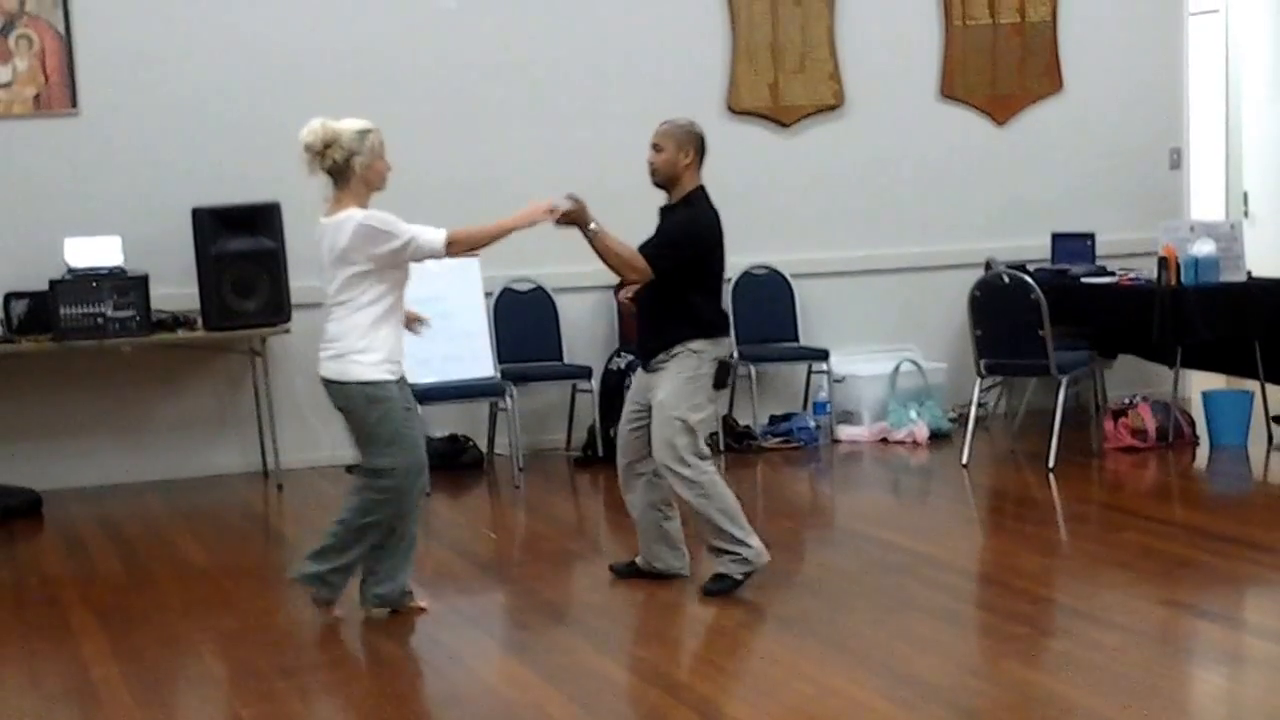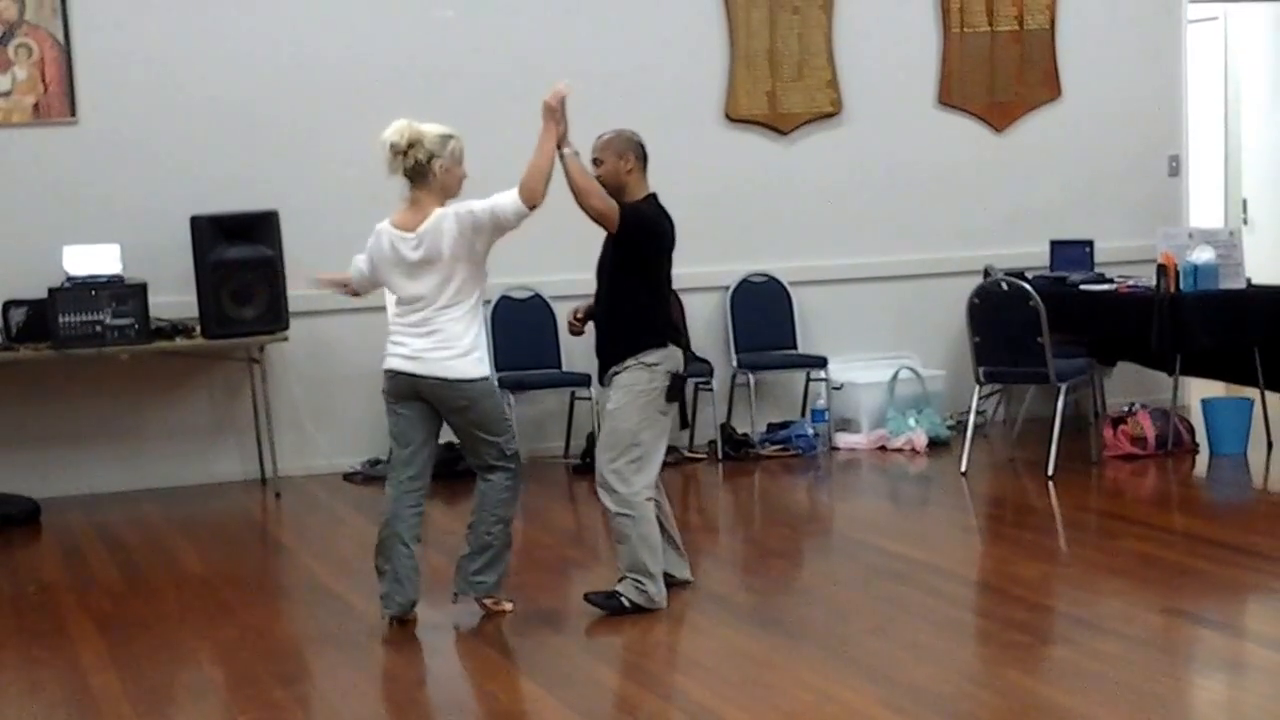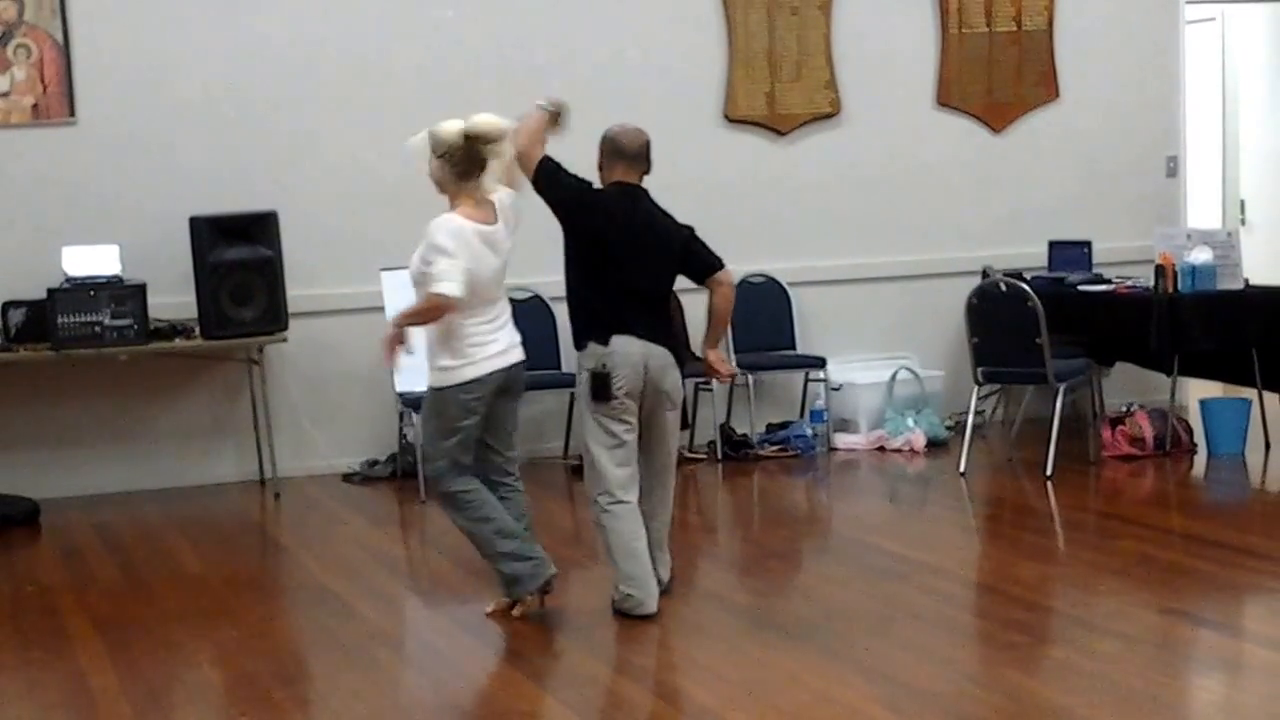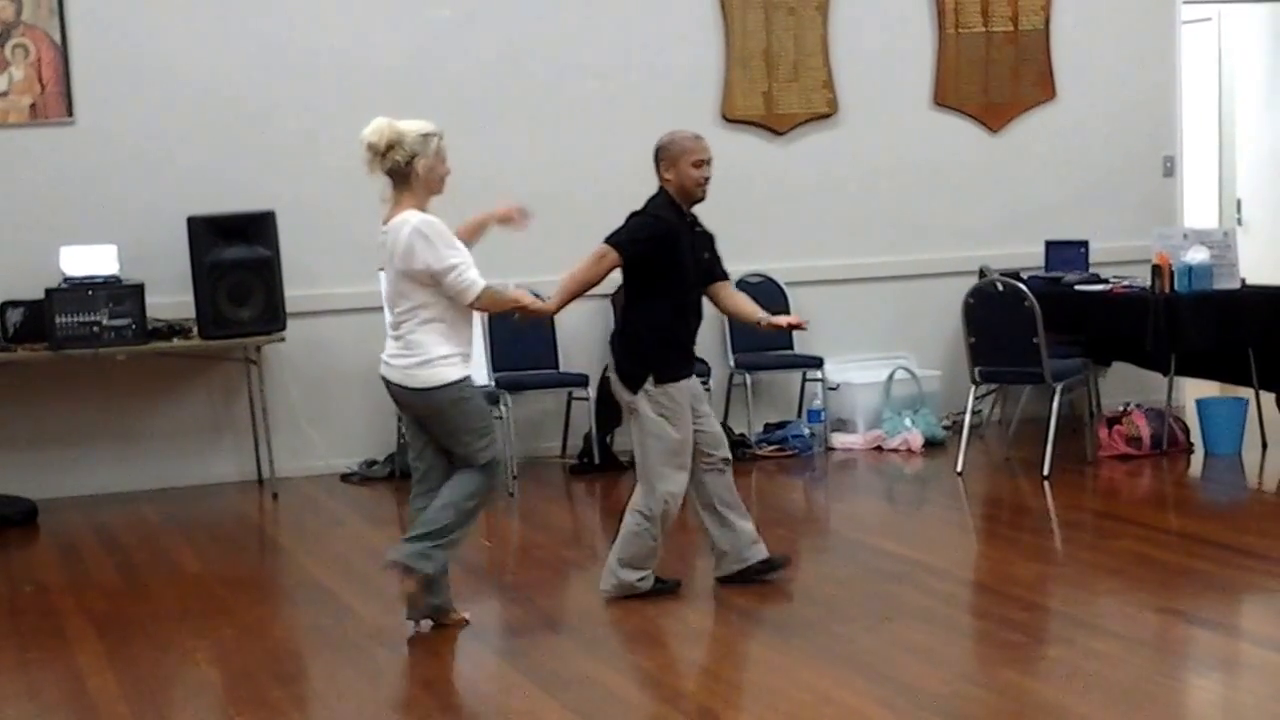
dt=0.7s
person 1, frame 1
left shoulder: (337, 223)
right shoulder: (367, 226)
right elbow: (451, 242)
left wrist: (398, 311)
right wrist: (520, 220)
left hip: (367, 368)
right hip: (361, 373)
left knee: (406, 471)
right knee: (394, 475)
left ankle: (386, 584)
right ankle: (323, 572)
person 1, frame 2
left shoulder: (385, 233)
right shoulder: (463, 222)
left elbow: (357, 281)
right elbow: (531, 195)
left wrist: (331, 280)
right wrist: (550, 128)
left hip: (403, 373)
right hip: (457, 374)
left knee: (406, 480)
right knee: (500, 465)
left ankle: (398, 597)
right ankle: (480, 582)
person 1, frame 3
left shoulder: (447, 230)
right shoulder: (499, 207)
left elbow: (446, 300)
right elbow: (508, 185)
left wrist: (401, 323)
left hip: (464, 373)
right hip: (506, 362)
left knee: (451, 475)
right knee: (499, 469)
left ankle: (529, 570)
right ankle: (525, 581)
person 1, frame 4
left shoulder: (400, 224)
right shoulder: (422, 227)
right elbow: (474, 294)
left wrist: (491, 219)
right wrist: (522, 301)
left hip: (406, 375)
right hip: (438, 377)
left knee: (431, 479)
right knee: (480, 466)
left ankle: (431, 597)
right ankle: (416, 557)
person 2, frame 1
left shoulder: (696, 219)
right shoulder: (672, 212)
left elbow: (633, 266)
left wrist: (586, 224)
right wrist: (639, 290)
left hip: (689, 356)
right hip: (655, 357)
left knee: (682, 463)
right knee: (635, 459)
left ankle: (741, 551)
right ankle: (661, 556)
person 2, frame 2
left shoulder: (650, 221)
right shoulder: (626, 227)
left elbow: (596, 208)
left wrist: (564, 146)
right wrist: (590, 310)
left hip: (645, 366)
right hip: (626, 365)
left knee: (620, 478)
right knee: (636, 476)
left ankle: (643, 587)
right ankle: (669, 564)
person 2, frame 3
left shoulder: (582, 207)
right shoulder: (669, 228)
left elbow: (524, 150)
right elbow: (723, 284)
left wrist: (545, 111)
right wrist: (714, 346)
left hip: (606, 357)
right hip: (661, 356)
left knee: (614, 485)
right knee: (655, 480)
left ankle: (637, 592)
right ankle: (651, 574)
person 2, frame 4
left shoulder: (694, 231)
right shoulder: (656, 222)
left elbow: (720, 289)
right elbow: (604, 259)
left wrist: (767, 319)
right wrist: (554, 304)
left hip: (673, 368)
right hip: (650, 371)
left knee: (713, 458)
right knee: (664, 478)
left ankle: (740, 555)
right ankle: (628, 575)
